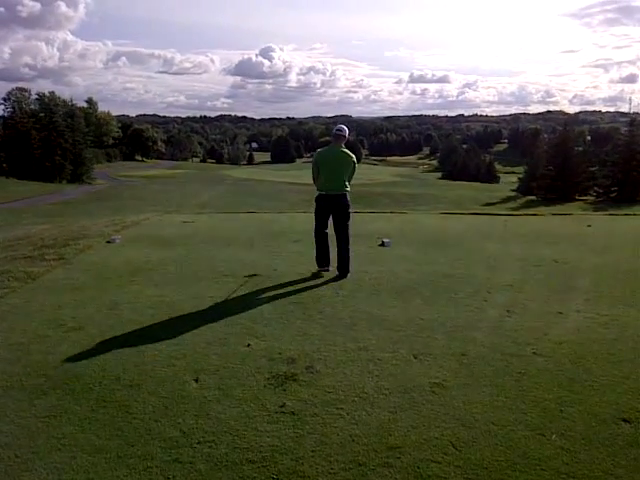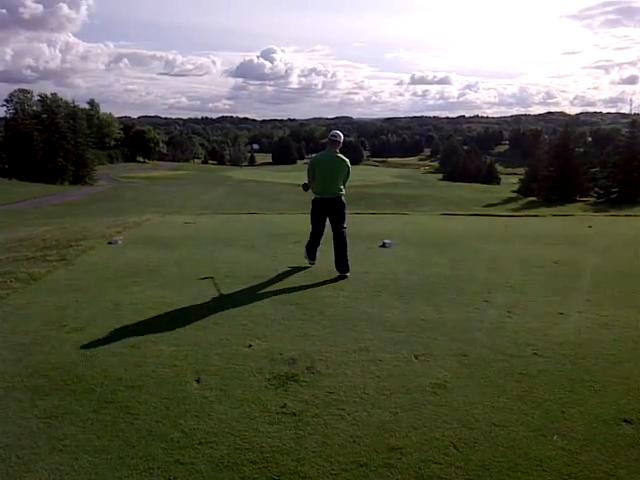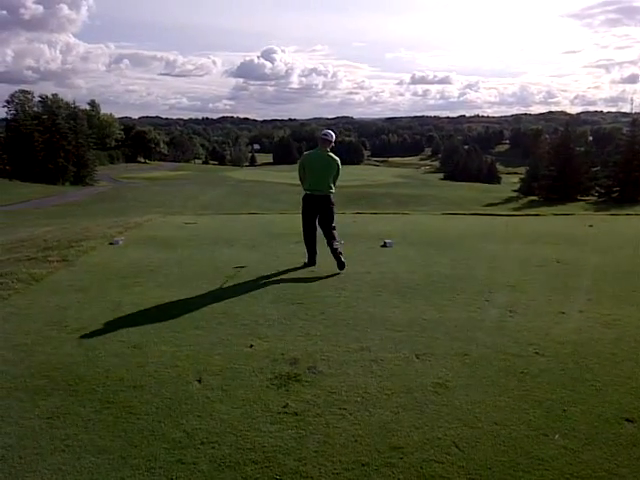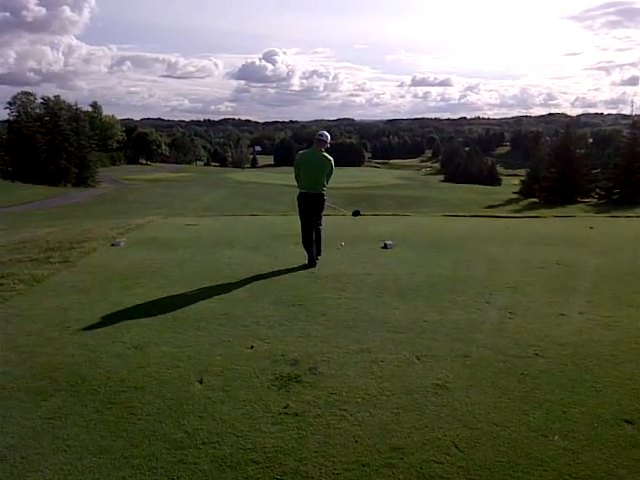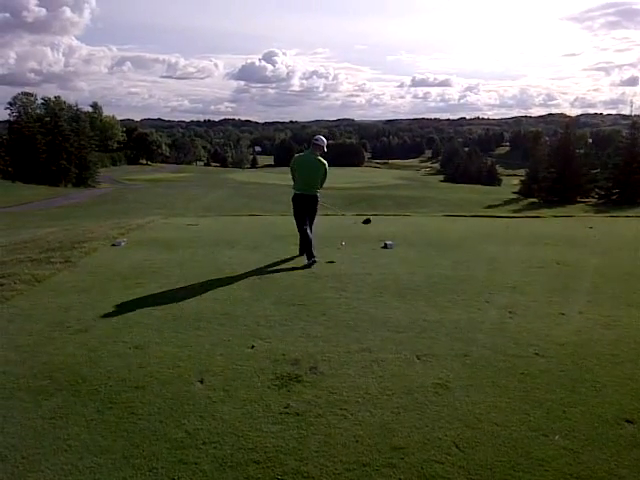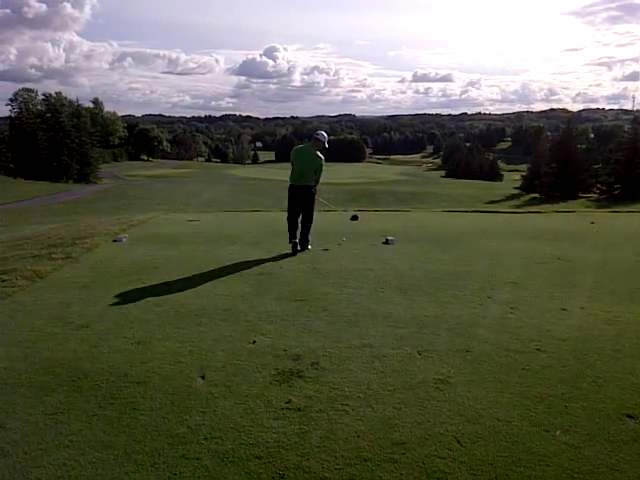
dt=0.2s
person 1, frame 1
left shoulder: (319, 154)
right shoulder: (351, 158)
left elbow: (315, 178)
right elbow: (349, 179)
left hip: (323, 198)
right hip: (342, 198)
left knee: (321, 231)
right knee: (343, 235)
left ankle: (323, 264)
right ankle: (343, 270)
person 1, frame 2
left shoulder: (315, 159)
right shoulder: (345, 162)
left elbow: (310, 182)
right elbow: (343, 183)
left hip: (320, 201)
right hip: (337, 201)
left knee: (316, 231)
right knee: (340, 235)
left ankle: (311, 256)
right ankle: (343, 268)
person 1, frame 3
left shoulder: (305, 157)
right shoulder: (335, 160)
left elbow: (301, 179)
right elbow: (334, 181)
left hip: (309, 198)
right hip: (326, 198)
left knee: (309, 230)
right knee: (329, 229)
left ankle: (312, 259)
right ankle: (337, 254)
person 1, frame 4
left shoulder: (300, 156)
right shoulder: (329, 160)
left elbow: (297, 176)
right elbow: (327, 180)
left hip: (304, 196)
right hip: (320, 196)
left knee: (307, 228)
right knee: (317, 225)
left ankle: (312, 259)
right ankle: (316, 253)
person 1, frame 5
left shoulder: (297, 158)
right shoulder: (323, 164)
left elbow: (294, 177)
right elbow: (321, 184)
left hip: (299, 197)
right hip: (313, 197)
left knee: (303, 227)
right knee: (308, 226)
left ankle: (311, 255)
right ankle: (304, 250)
person 1, frame 6
left shoulder: (296, 150)
right shoulder: (319, 157)
right elbow: (317, 178)
left hip: (294, 188)
right hip: (309, 189)
left knee: (292, 216)
right knee: (307, 218)
left ankle: (294, 240)
right ankle: (304, 243)
